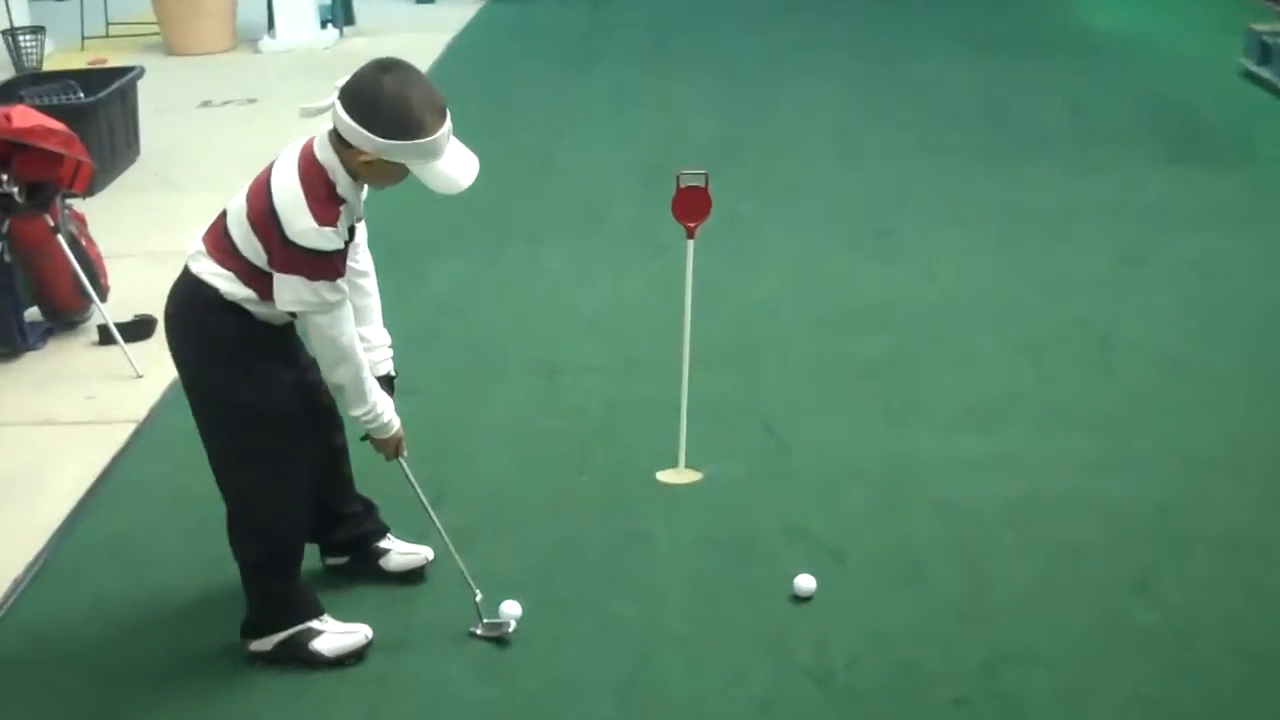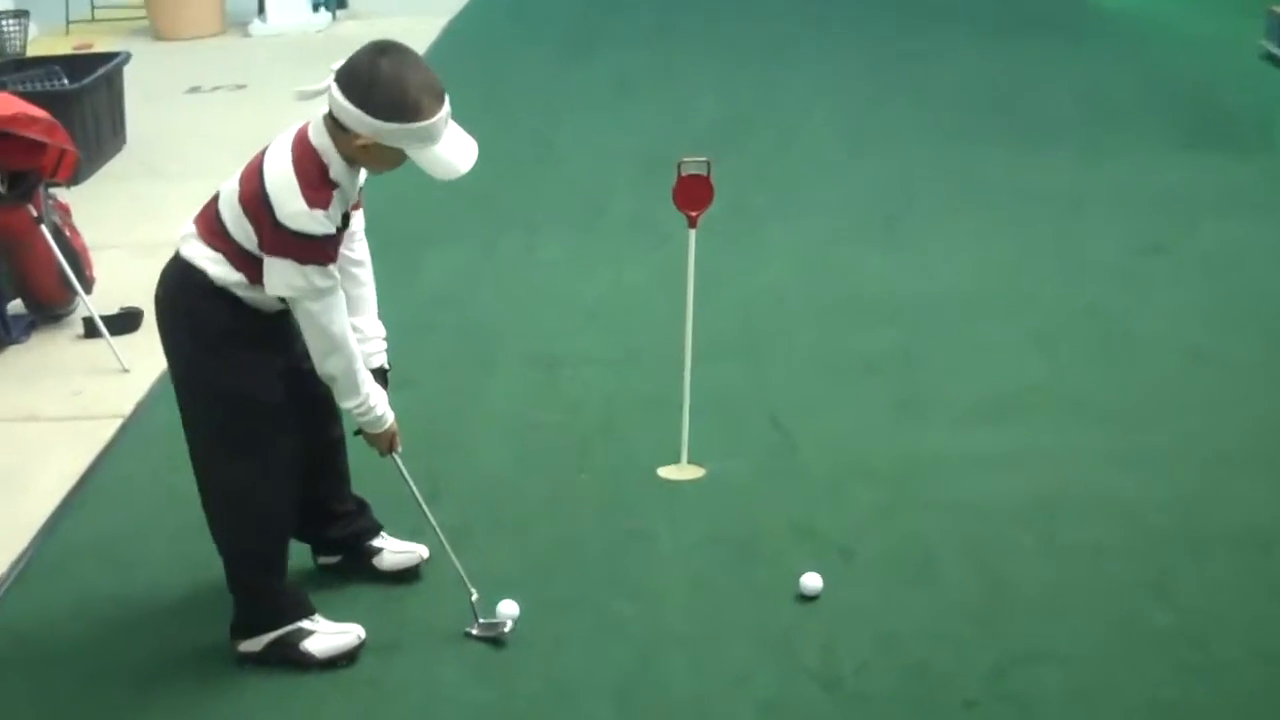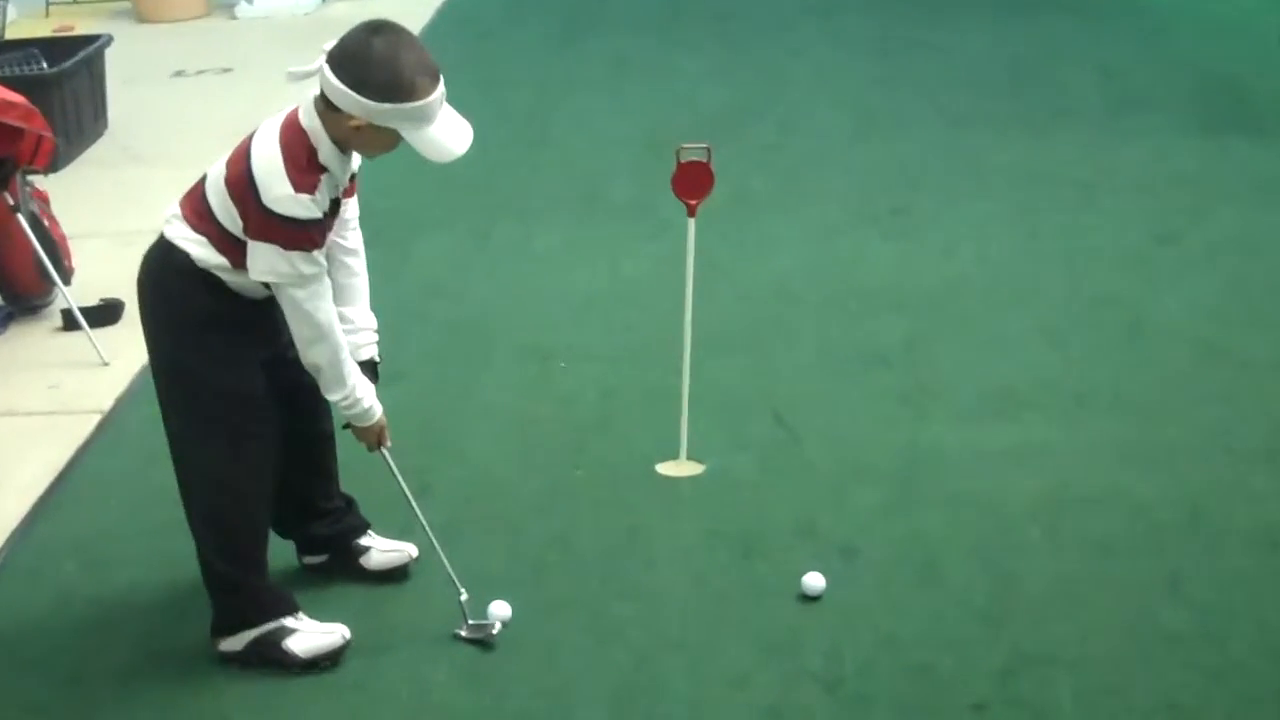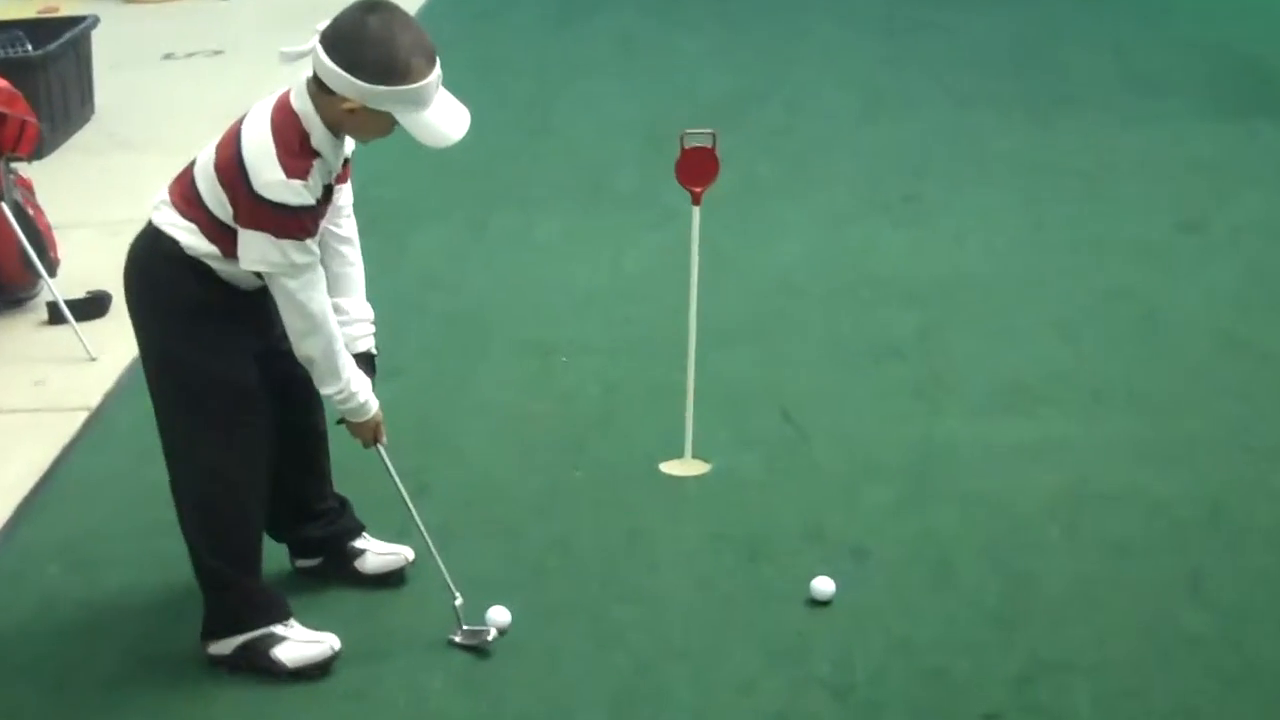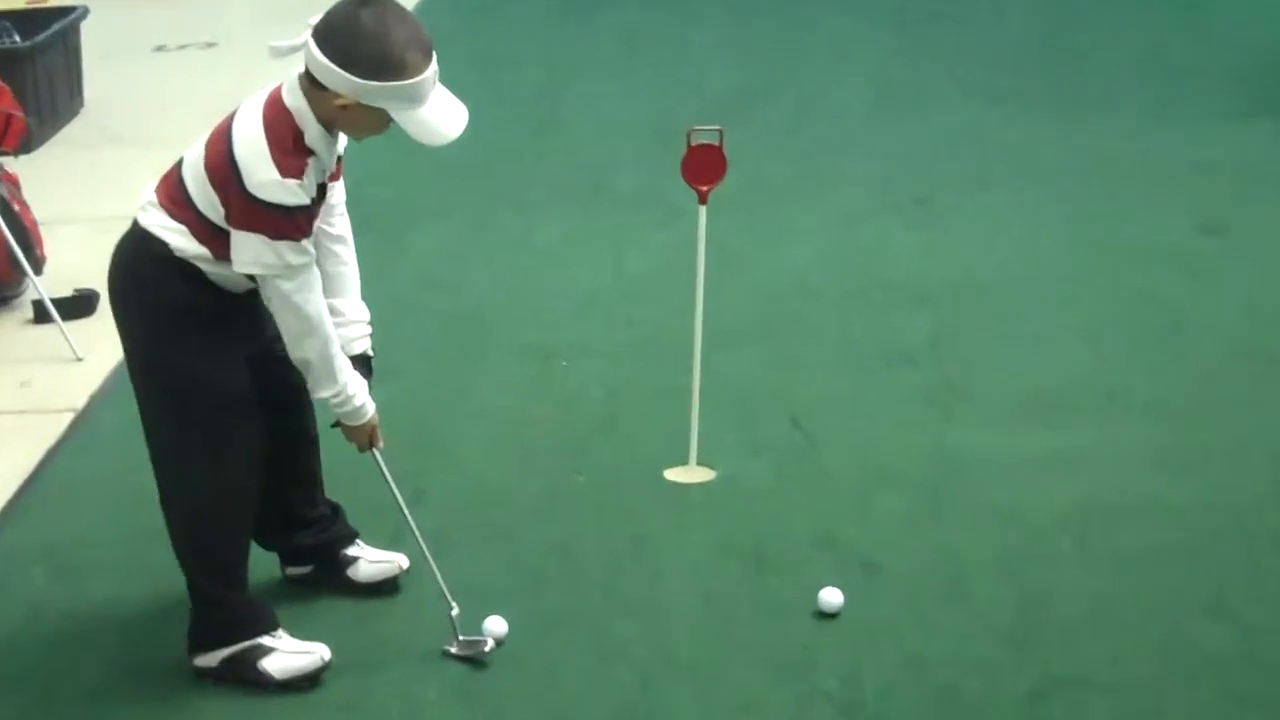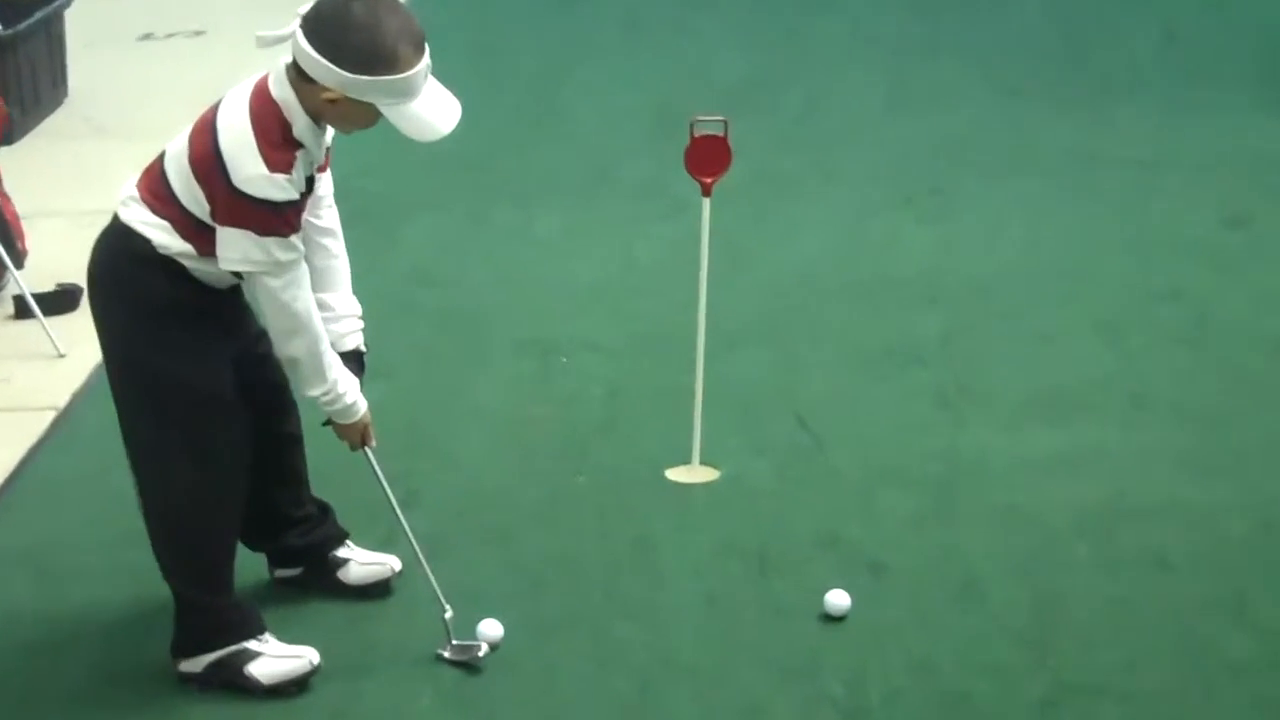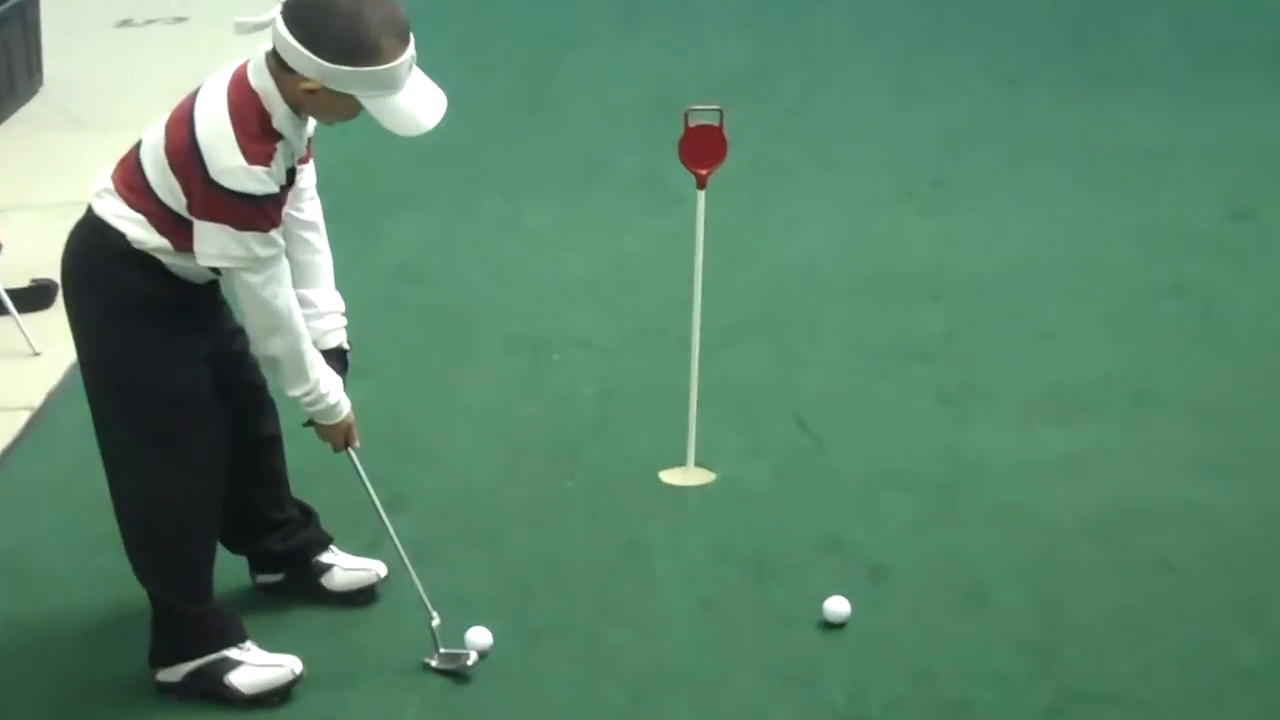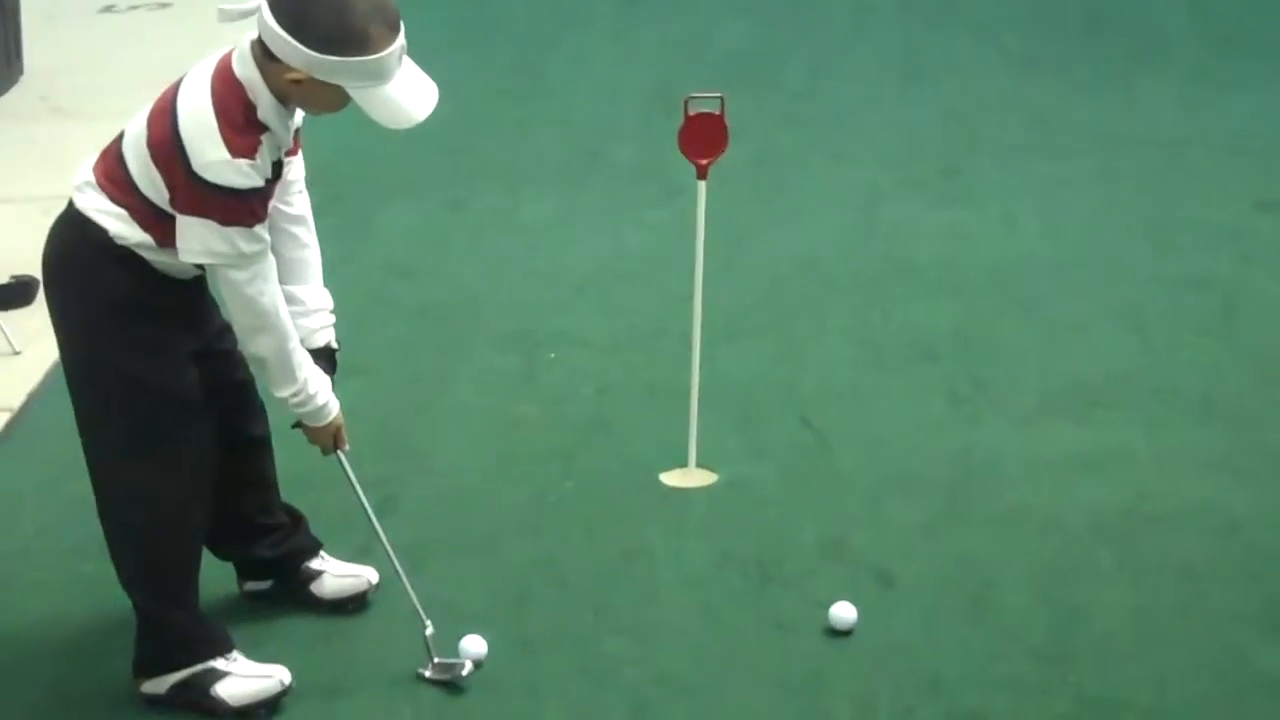
dt=0.1s
person 1, frame 1
right shoulder: (308, 217)
left elbow: (355, 267)
right elbow: (330, 329)
left wrist: (380, 368)
right wrist: (379, 417)
left hip: (257, 311)
right hip: (216, 325)
left knee: (317, 423)
right knee: (271, 462)
left ankle: (351, 540)
person 1, frame 2
left shoulder: (336, 149)
right shoulder: (300, 199)
left elbow: (352, 255)
right elbow: (323, 316)
left wrist: (374, 364)
right wrist: (371, 409)
left hip: (257, 300)
right hip: (209, 311)
left knee: (314, 417)
right knee: (253, 459)
left ankle: (343, 537)
person 1, frame 3
left shoulder: (329, 134)
right shoulder: (288, 183)
left elbow: (345, 243)
right elbow: (308, 305)
left wrist: (363, 356)
right wrist: (358, 403)
left hip: (244, 286)
right hip: (192, 297)
left knee: (302, 409)
right knee: (232, 448)
left ankle: (328, 535)
person 1, frame 4
left shoulder: (322, 118)
right shoulder: (279, 168)
left elbow: (338, 229)
right elbow: (302, 297)
left wrist: (360, 343)
right wrist: (354, 396)
left hip: (231, 276)
right hip: (180, 285)
left knee: (293, 405)
right knee: (226, 443)
left ankle: (322, 537)
right ankle: (239, 621)
person 1, frame 5
left shoulder: (315, 114)
right shoulder: (272, 167)
left elbow: (332, 230)
right elbow: (296, 300)
left wrist: (355, 346)
right wrist: (351, 400)
left hip: (220, 276)
right hip: (167, 288)
left knee: (283, 409)
right knee: (215, 450)
left ankle: (313, 545)
right ankle: (226, 632)
person 1, frame 6
left shoulder: (301, 104)
right shoulder: (258, 161)
left elbow: (319, 222)
right elbow: (285, 297)
left wrist: (347, 342)
right wrist: (341, 397)
left hip: (202, 273)
right hip: (149, 284)
left knee: (267, 410)
right knee: (199, 451)
left ankle: (303, 547)
right ankle: (212, 636)
person 1, frame 7
left shoulder: (280, 94)
right shoulder: (236, 153)
left elbow: (301, 215)
right elbow: (264, 294)
left wrist: (329, 341)
right wrist: (323, 398)
left hip: (180, 267)
right hip: (125, 281)
left knee: (244, 408)
right knee: (176, 453)
left ankle: (286, 552)
right ankle: (191, 644)
person 1, frame 8
left shoulder: (266, 83)
right shoulder: (221, 147)
left elbow: (289, 208)
right elbow: (251, 291)
left wrist: (317, 340)
right wrist: (313, 399)
left hip: (166, 262)
right hip: (107, 275)
left knee: (232, 412)
right knee: (159, 456)
left ankle: (273, 557)
right ankle: (176, 655)
